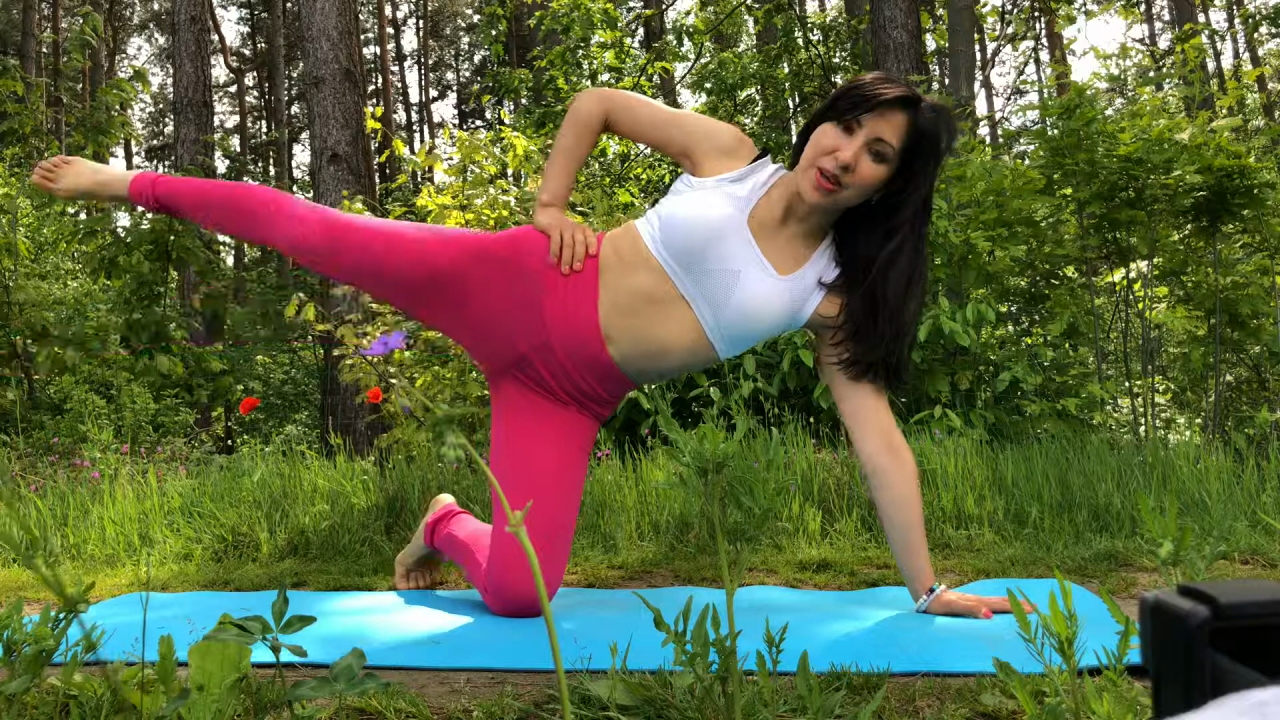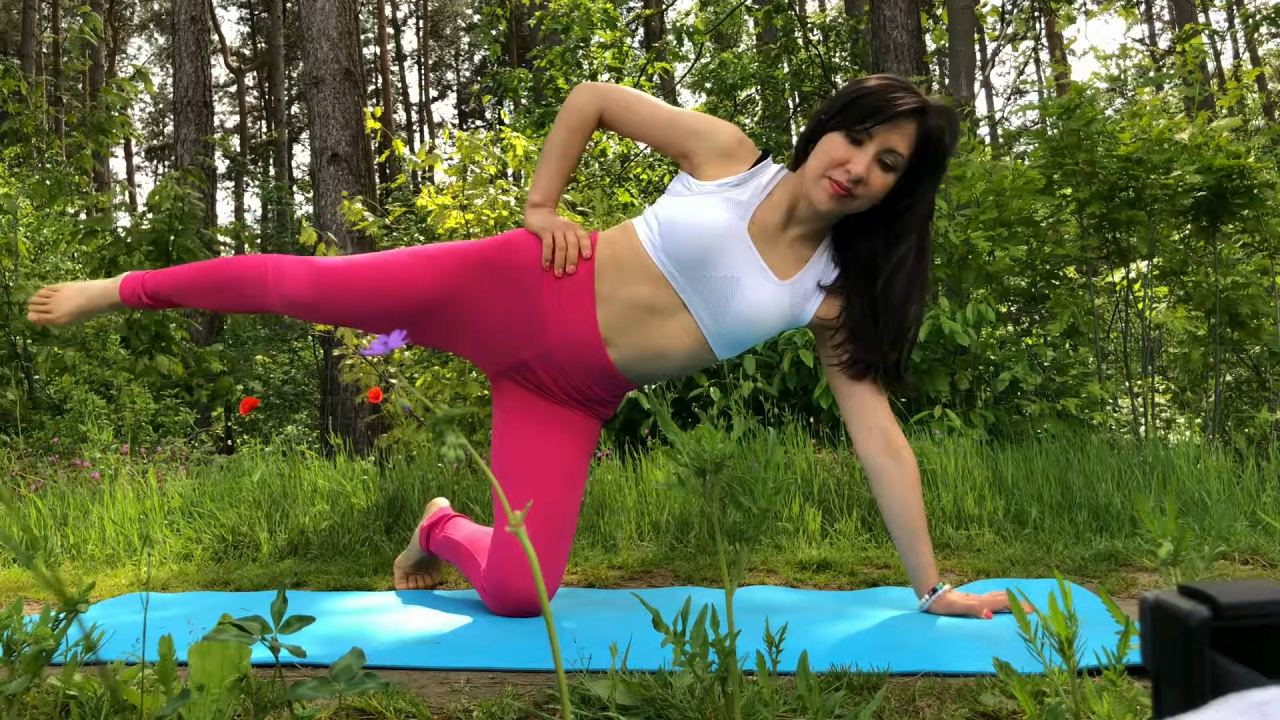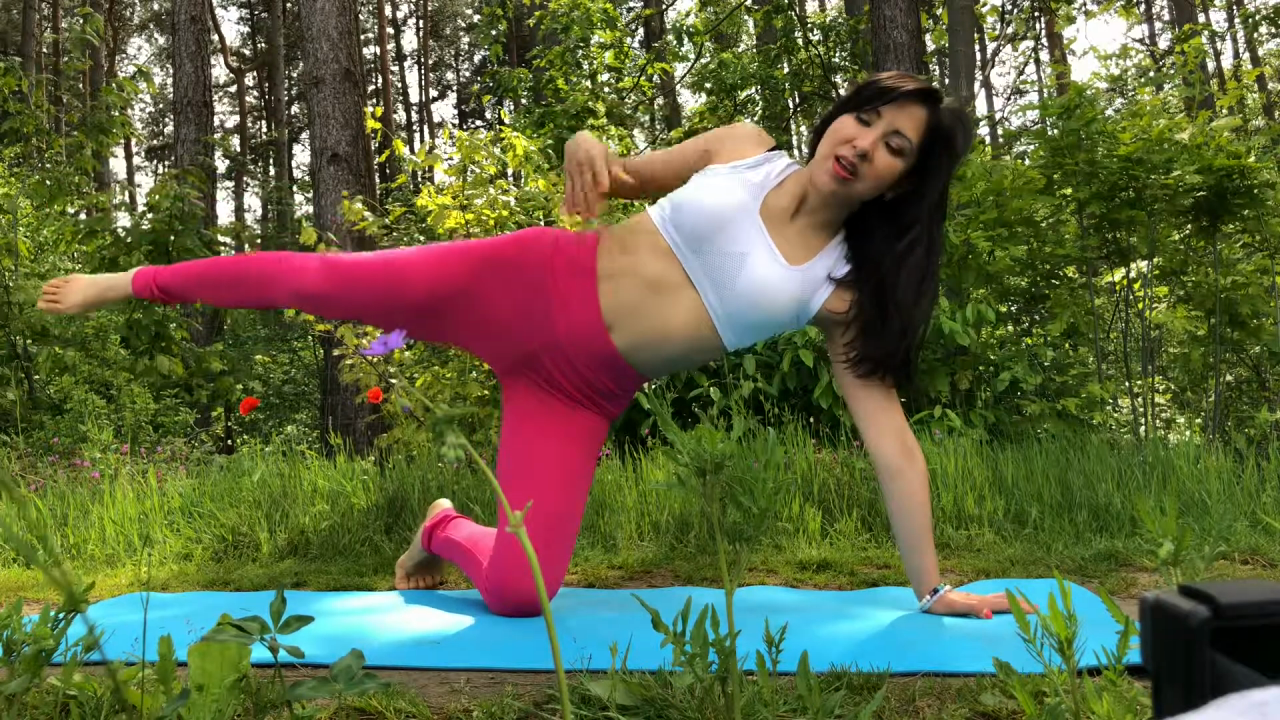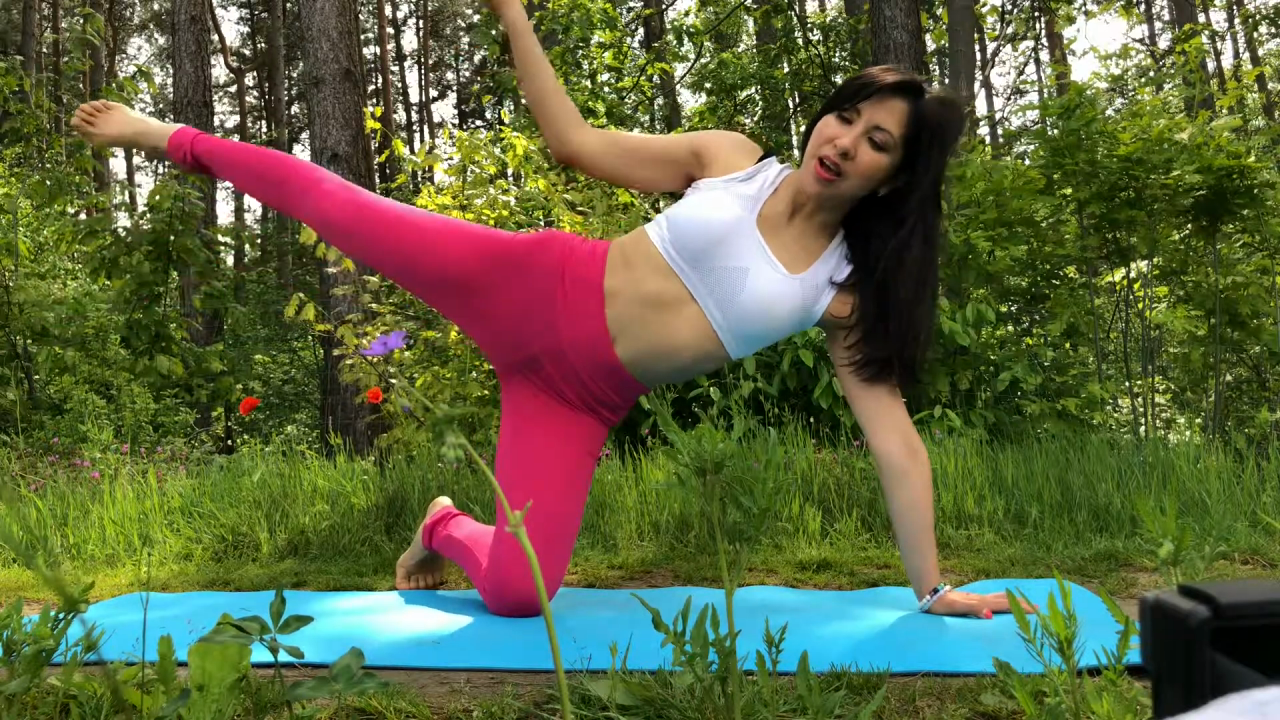
dt=0.7s
person 1, frame 1
left shoulder: (837, 296)
right shoulder: (726, 151)
left elbow: (878, 437)
right elbow: (594, 104)
left wrist: (926, 585)
right wrist: (549, 206)
left hip: (568, 395)
right hip: (519, 286)
left knee: (520, 592)
right knee: (310, 230)
left ankle: (449, 528)
right ankle: (130, 183)
person 1, frame 2
left shoulder: (836, 298)
right shoulder: (725, 150)
left elbow: (880, 437)
right elbow: (590, 96)
left wrist: (931, 585)
right wrist: (541, 205)
left hip: (569, 398)
right hip: (518, 294)
left knee: (519, 594)
right knee: (306, 284)
left ankle: (446, 531)
right ankle: (116, 289)
person 1, frame 3
left shoulder: (846, 292)
right shoulder: (745, 147)
left elbow: (891, 437)
right elbow: (621, 183)
left wrist: (932, 584)
right wrist: (587, 153)
left hip: (580, 393)
right hip: (533, 285)
left knee: (522, 592)
right knee: (320, 276)
left ankle: (447, 532)
right ankle: (135, 284)
person 1, frame 4
left shoulder: (847, 293)
right shoulder: (729, 158)
left elbow: (893, 434)
right elbow: (577, 144)
left wrist: (931, 585)
left hip: (580, 397)
right hip: (534, 287)
left knee: (517, 593)
right knee: (339, 208)
left ankle: (450, 528)
right ankle: (174, 139)
